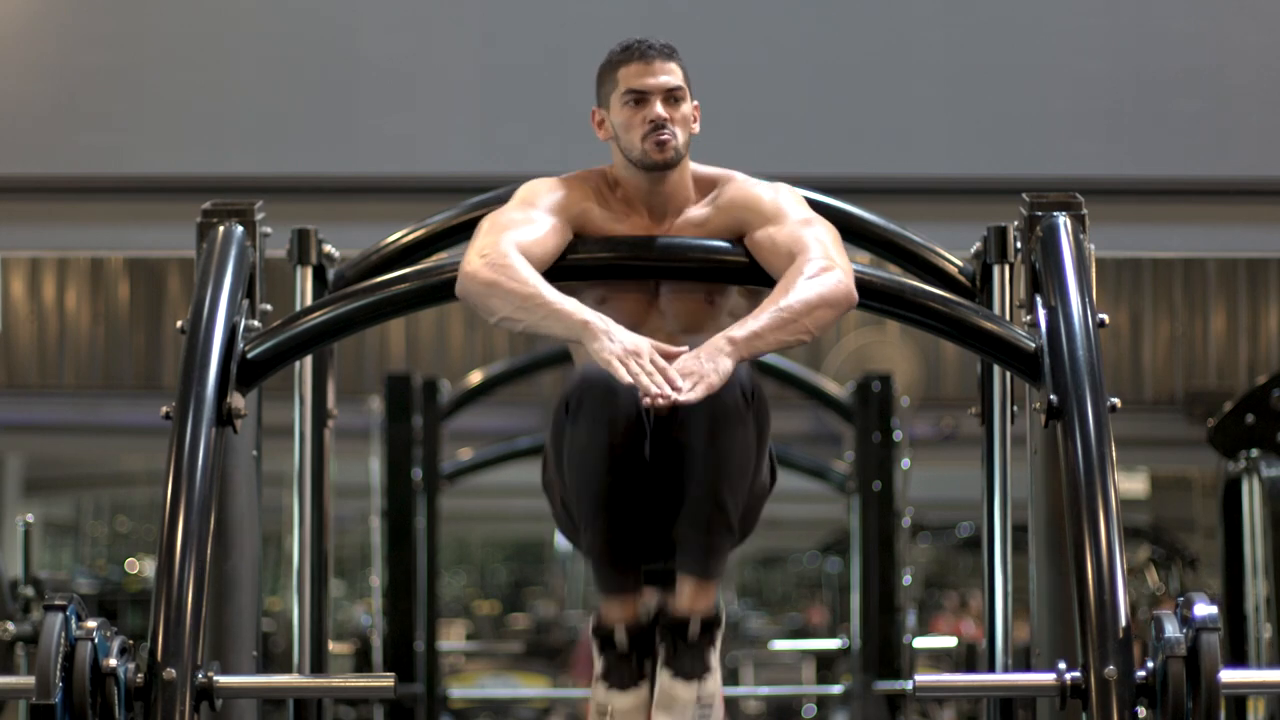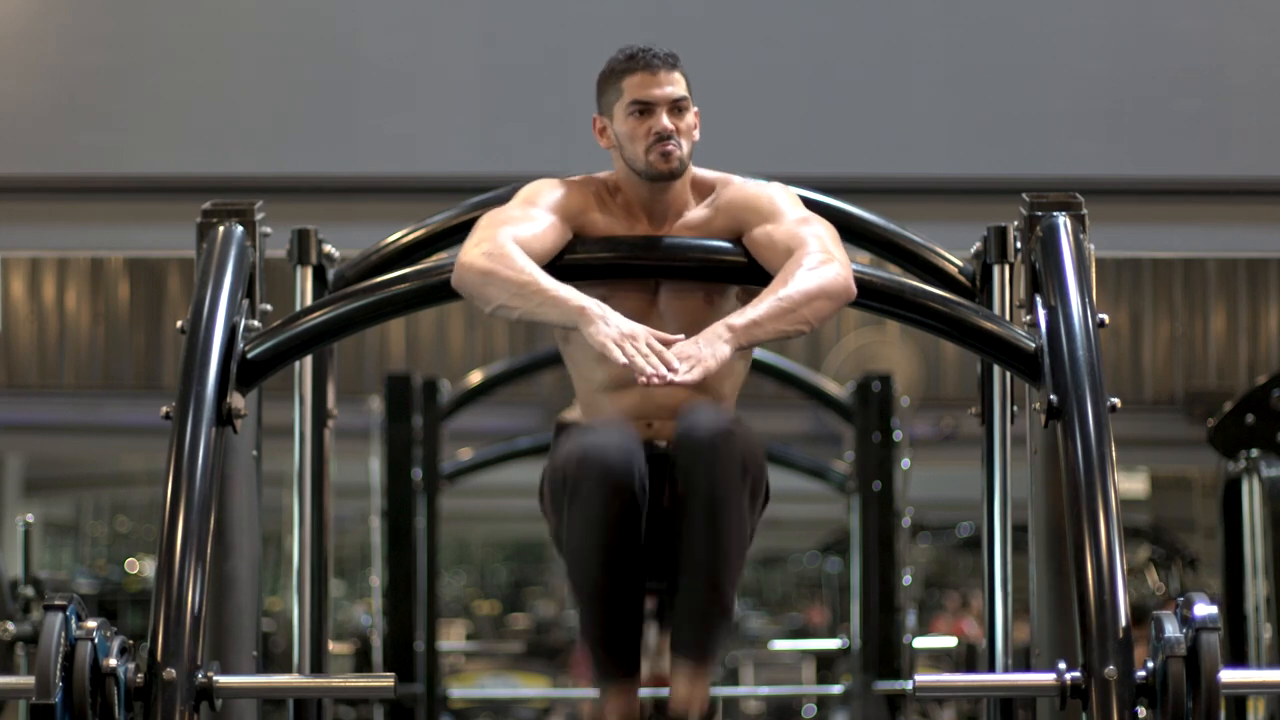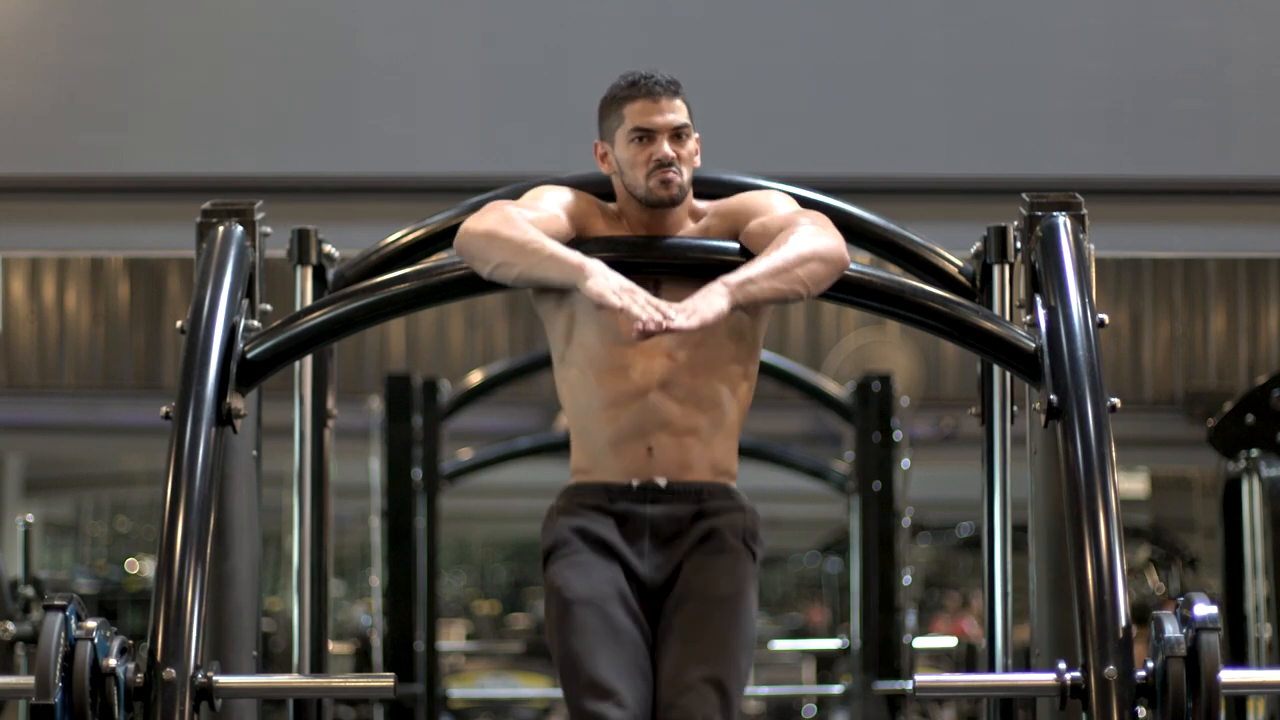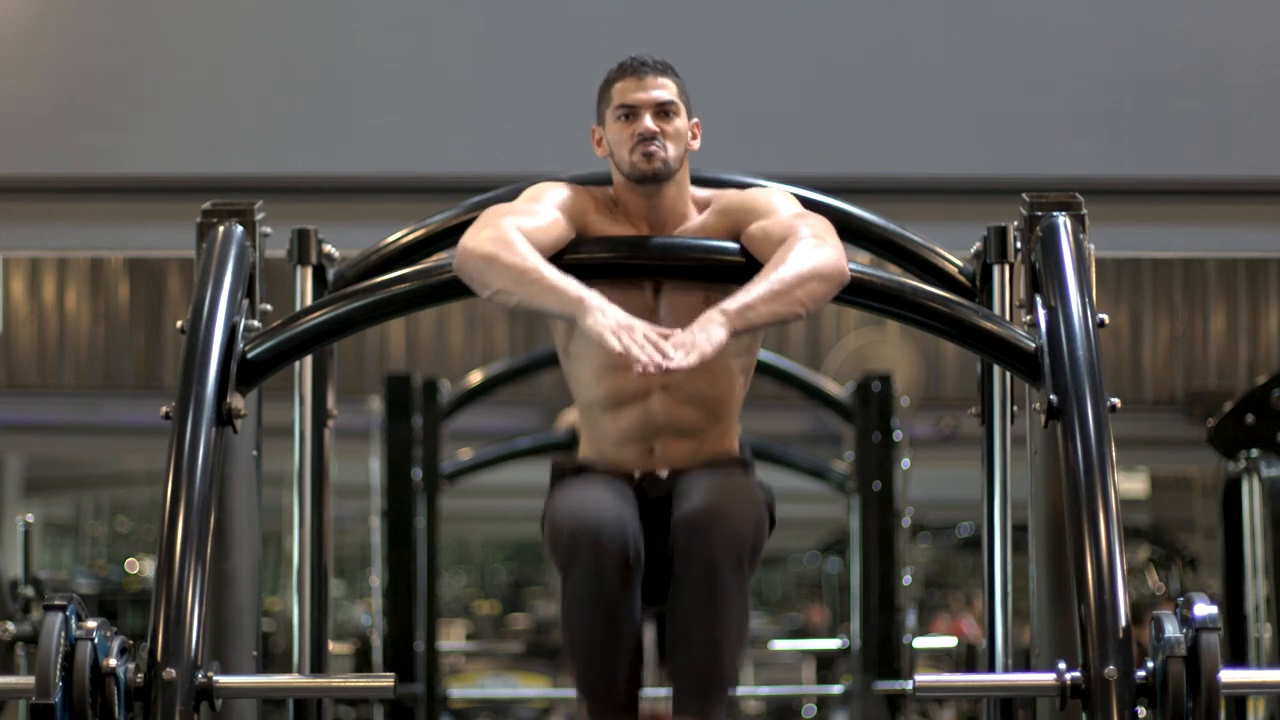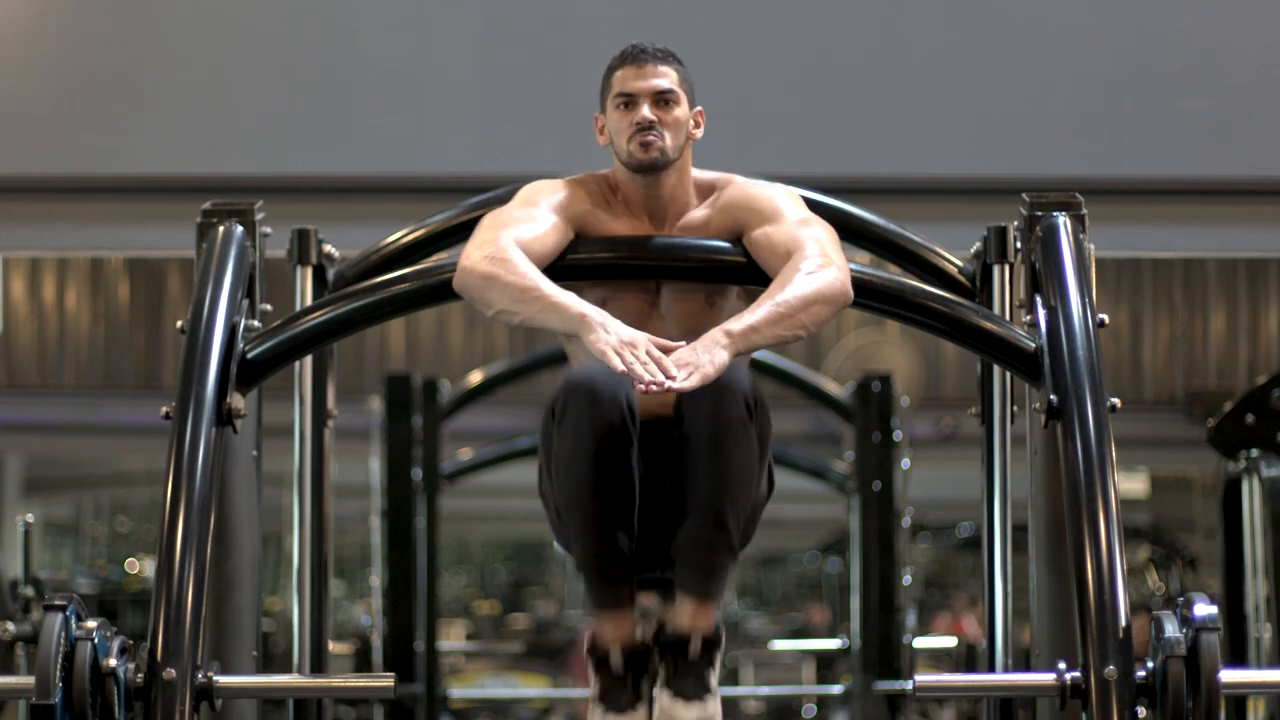
dt=0.3s
person 1, frame 1
left shoulder: (747, 201)
right shoulder: (566, 201)
left elbow: (833, 282)
right elbow: (479, 274)
left wrist: (727, 346)
right wrist: (596, 329)
left hip: (713, 483)
right hip: (599, 480)
left knee: (730, 387)
right knee: (595, 390)
left ankle: (693, 615)
right ankle: (620, 624)
person 1, frame 2
left shoulder: (746, 204)
right shoulder: (565, 203)
left elbow: (832, 277)
right elbow: (475, 267)
left wrist: (726, 334)
right wrist: (591, 316)
left hip: (708, 472)
right hip: (599, 474)
left knee: (715, 436)
right knee: (598, 456)
person 1, frame 3
left shoulder: (742, 220)
right shoulder: (569, 218)
left elbow: (825, 248)
right elbow: (478, 236)
left wrist: (721, 294)
right wrist: (592, 274)
left hip: (710, 524)
right hip: (590, 522)
person 1, frame 4
left shoulder: (745, 211)
right shoulder: (567, 207)
left elbow: (825, 262)
right elbow: (478, 253)
left wrist: (718, 321)
right wrist: (591, 307)
left hip: (708, 505)
right hip: (603, 501)
left knee: (716, 519)
right knee: (594, 531)
person 1, frame 5
left shoulder: (746, 203)
right shoulder: (567, 202)
left elbow: (829, 279)
right elbow: (477, 268)
left wrist: (722, 339)
right wrist: (593, 323)
left hip: (709, 490)
right hip: (604, 497)
left knee: (728, 387)
right knee: (587, 391)
left ankle: (692, 634)
right ankle: (615, 647)
